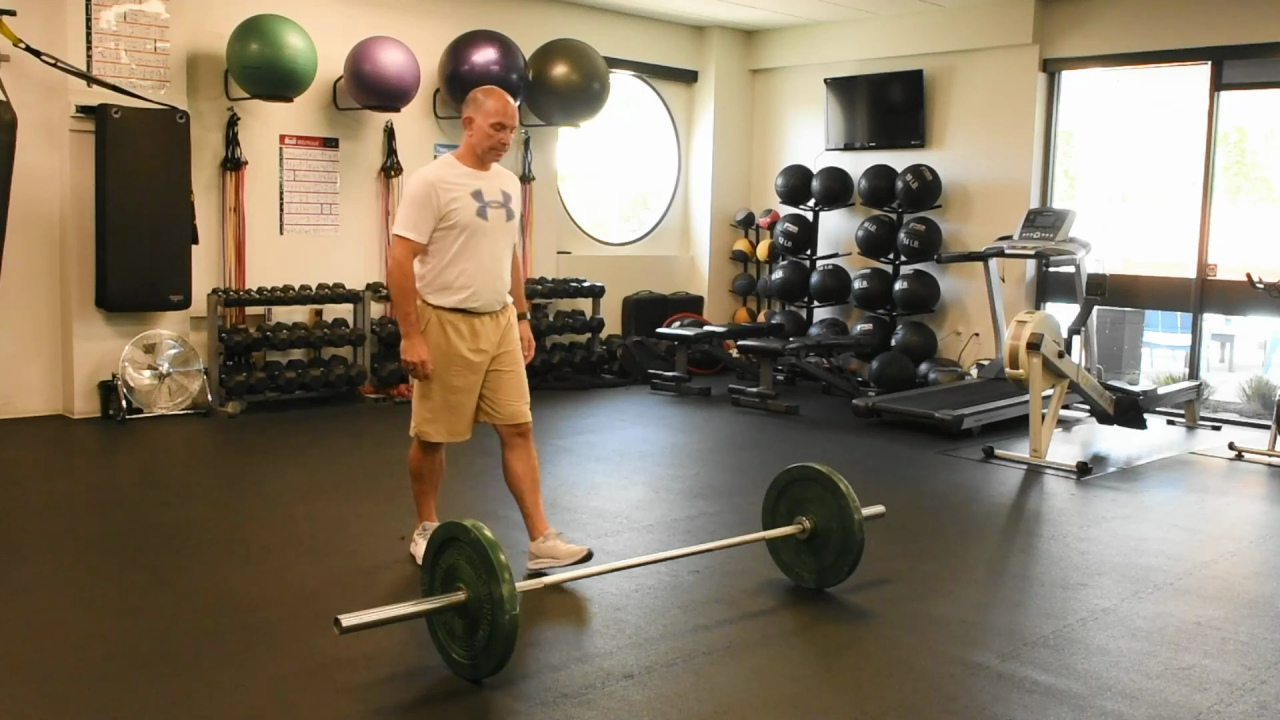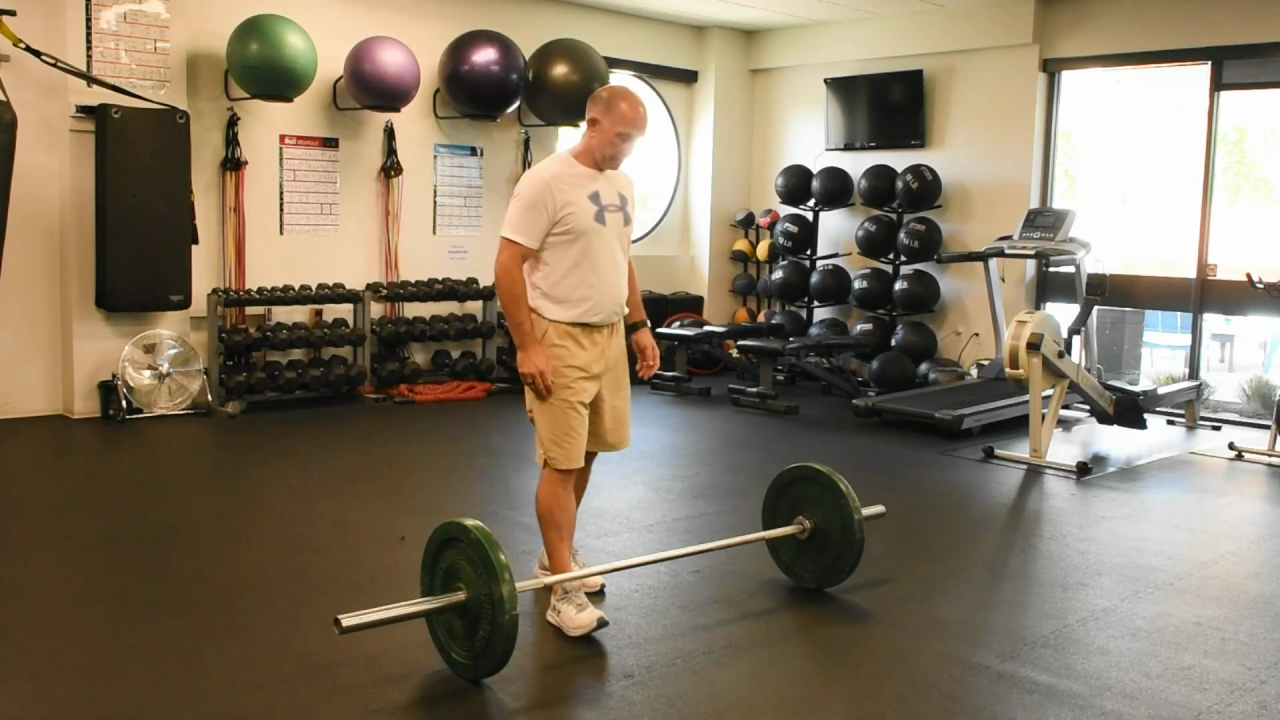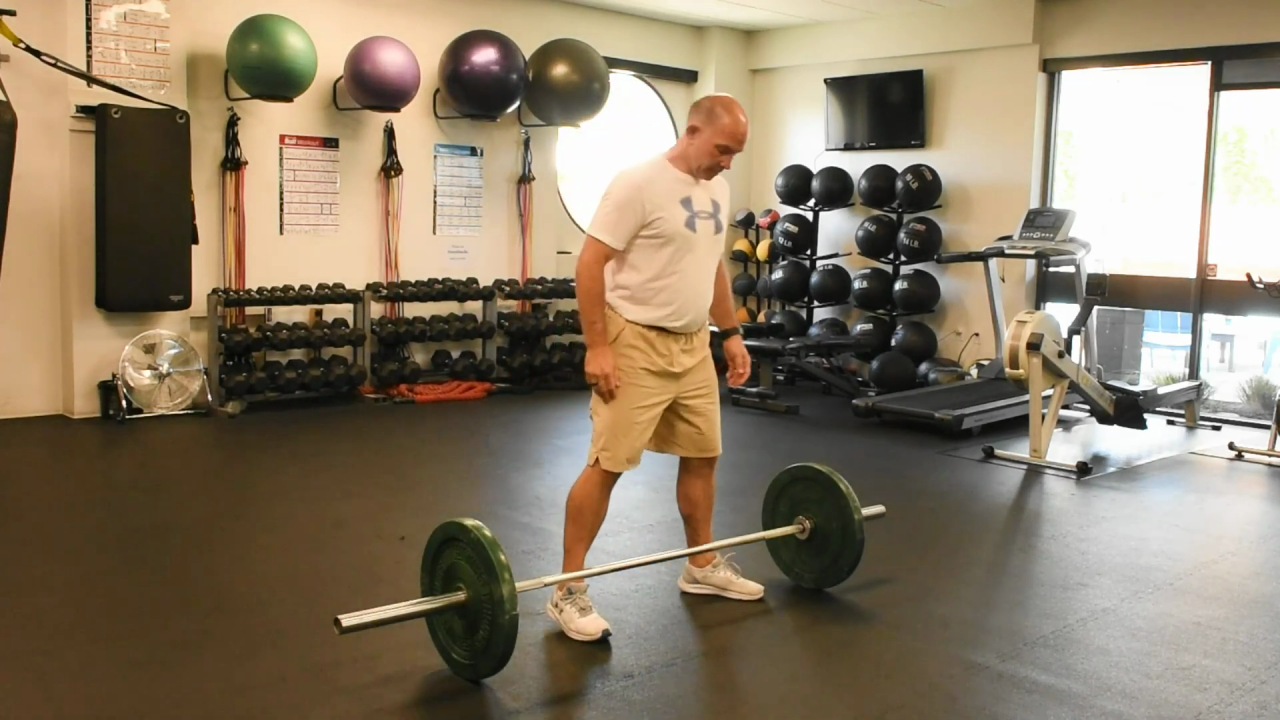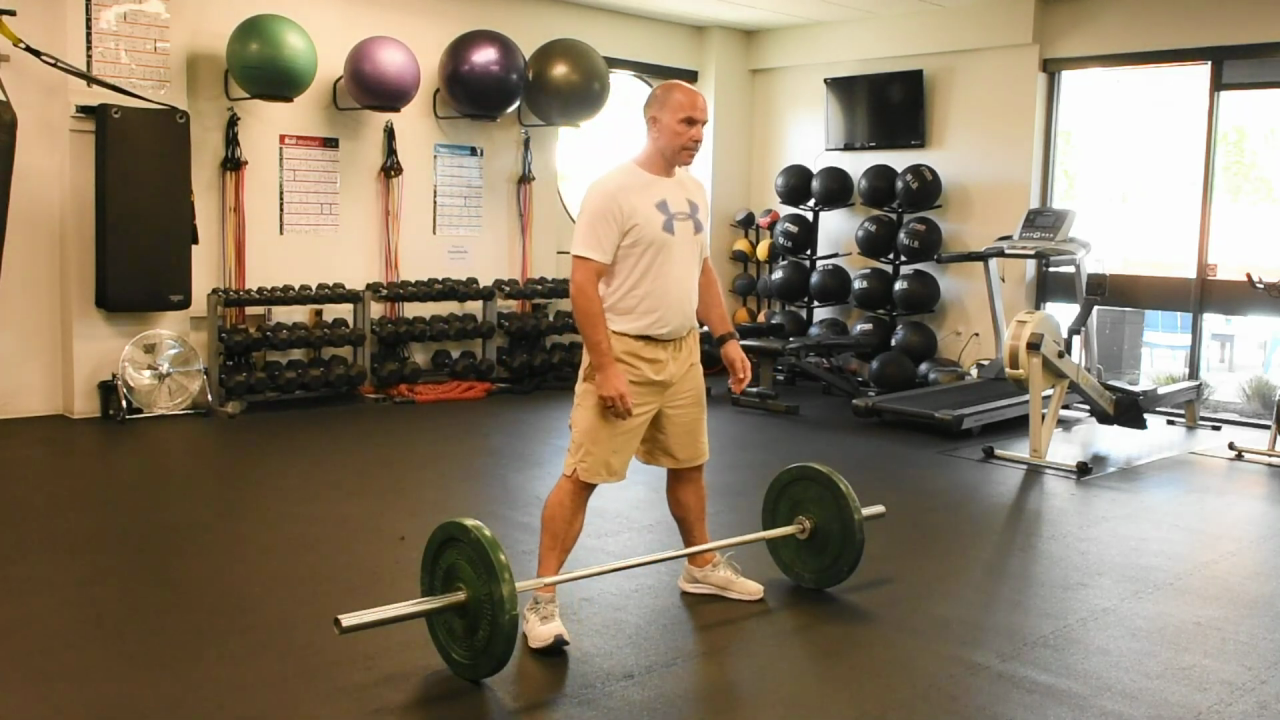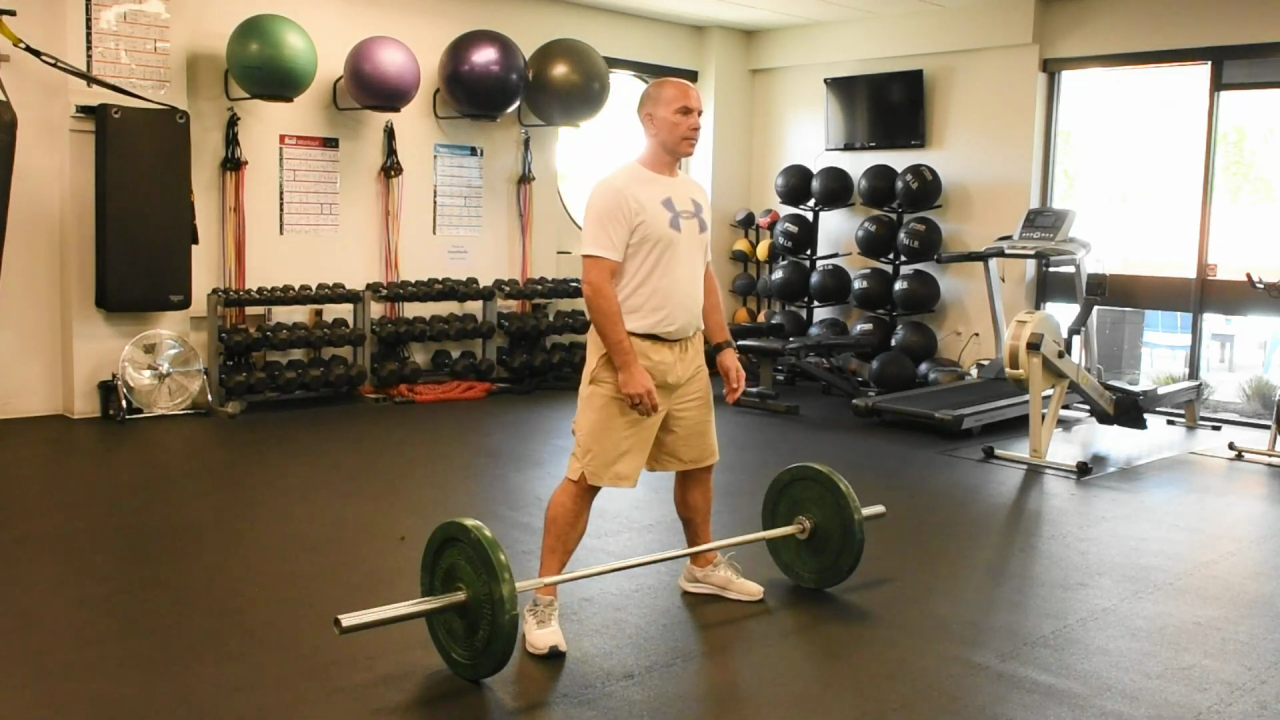
dt=1s
person 1, frame 1
left shoulder: (509, 183)
right shoulder: (433, 181)
right elbow: (400, 261)
left wrist: (521, 318)
right wrist: (411, 335)
left hip: (498, 324)
right hip: (446, 325)
left knee: (517, 430)
right knee: (432, 436)
left ankle: (541, 538)
right ankle: (426, 529)
person 1, frame 2
left shoulder: (622, 184)
right shoulder: (547, 181)
right elbow: (508, 265)
left wrist: (639, 327)
right wrist: (528, 346)
left hip: (608, 337)
right hip: (559, 339)
left knee: (586, 455)
right knee: (561, 462)
left ankle: (557, 556)
right ankle: (565, 591)
person 1, frame 3
left shoulder: (716, 189)
right shoulder: (638, 185)
right elbow: (589, 264)
left wrist: (731, 334)
right wrist: (598, 347)
left hip: (693, 346)
right hip: (637, 343)
left knee: (703, 455)
right knee: (607, 464)
left ankle: (702, 565)
right ankle: (567, 591)
person 1, frame 4
left shoulder: (694, 191)
right shoulder: (613, 192)
right elbow: (583, 285)
left wrist: (727, 339)
right wrist: (605, 368)
left hip: (682, 352)
right hip: (625, 353)
left knee: (688, 465)
right knee: (582, 475)
left ankle: (701, 566)
right ankle: (543, 601)
person 1, frame 5
left shoulder: (695, 192)
right shoulder: (619, 190)
right elbow: (597, 285)
left wrist: (724, 348)
right wrist: (629, 366)
left hip: (688, 353)
right hip: (630, 353)
left knee: (698, 466)
right knee: (586, 477)
left ankle: (703, 565)
right ankle: (543, 601)
